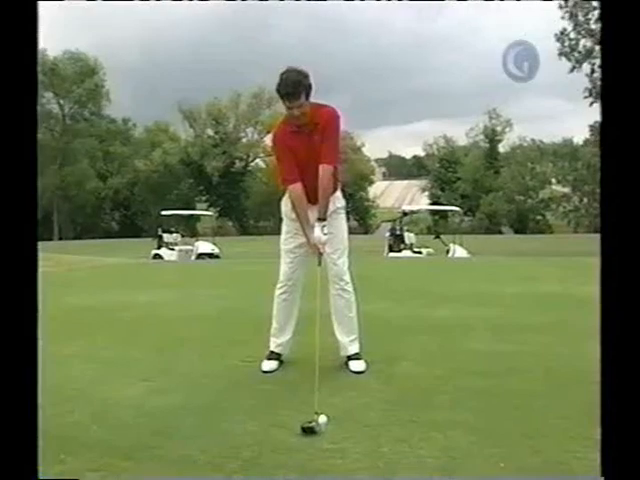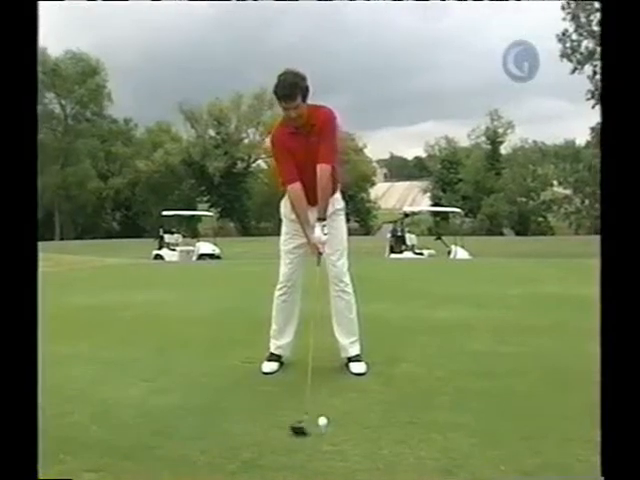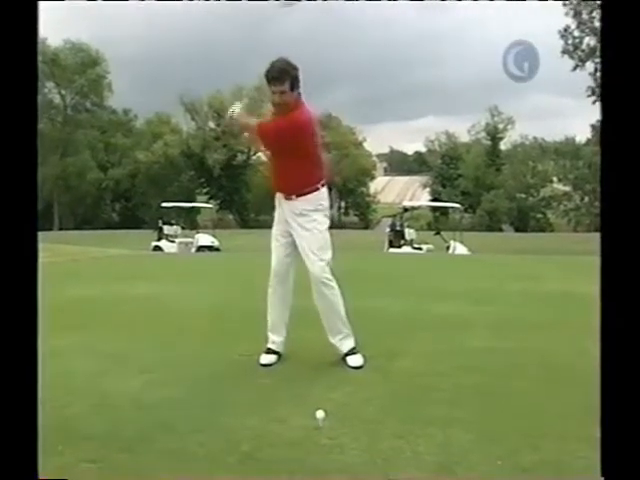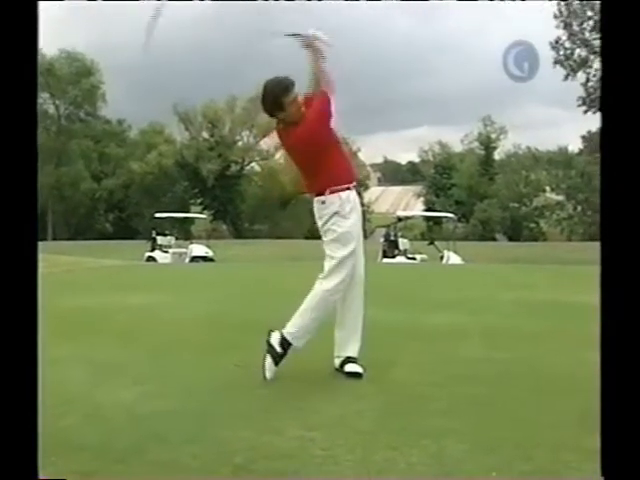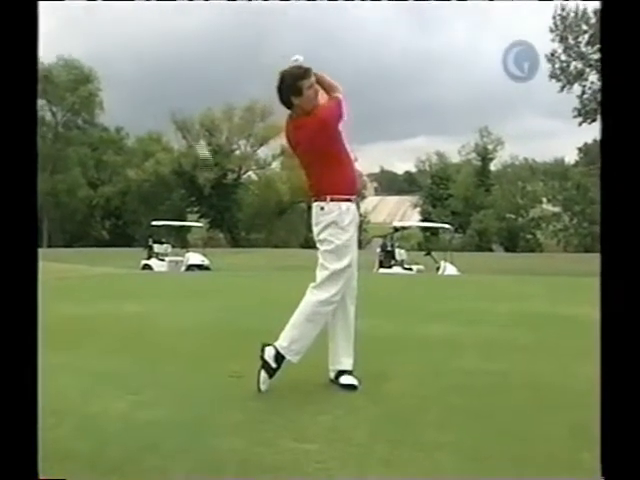
dt=0.7s
person 1, frame 1
left shoulder: (329, 117)
right shoulder: (281, 135)
left elbow: (326, 169)
right elbow: (293, 185)
left wrist: (321, 222)
right wrist: (308, 232)
left hip: (330, 204)
right hip: (295, 208)
left knee: (340, 277)
right knee: (288, 279)
left ankle: (350, 348)
right ankle: (277, 347)
person 1, frame 2
left shoulder: (326, 117)
right shoulder: (279, 137)
left elbow: (324, 170)
right elbow: (292, 185)
left wrist: (321, 220)
right wrist: (308, 232)
left hip: (330, 205)
right hip: (295, 209)
left knee: (339, 278)
right knee: (287, 280)
left ankle: (351, 350)
right ankle: (278, 349)
person 1, frame 3
left shoulder: (296, 121)
right shoulder: (283, 112)
left elbow: (252, 129)
right elbow: (263, 135)
left wrist: (237, 115)
left hip: (309, 204)
right hip: (284, 203)
left knee: (319, 273)
right knee: (279, 273)
left ankle: (346, 344)
right ankle: (275, 343)
person 1, frame 4
left shoulder: (297, 120)
right shoulder: (303, 132)
left elbow: (318, 91)
right elbow: (323, 89)
right wrist: (315, 53)
left hip: (344, 199)
right hip: (338, 202)
left knee: (354, 278)
right knee: (336, 278)
left ankle: (345, 354)
right ankle: (286, 339)
person 1, frame 5
left shoulder: (295, 127)
right shoulder: (320, 122)
left elbow: (326, 97)
right elbow: (337, 93)
right wrist: (316, 74)
left hip: (339, 209)
right hip: (336, 210)
left knee: (345, 291)
right knee: (328, 288)
left ankle: (340, 366)
right ankle: (278, 353)
